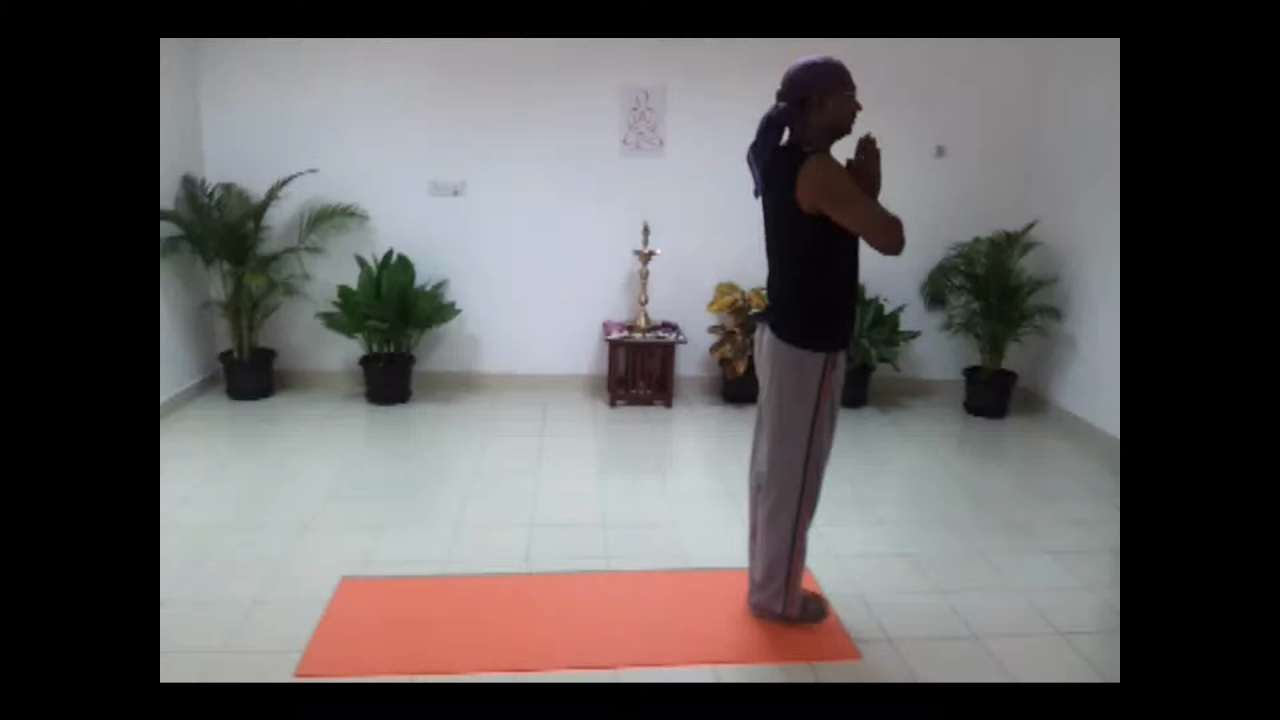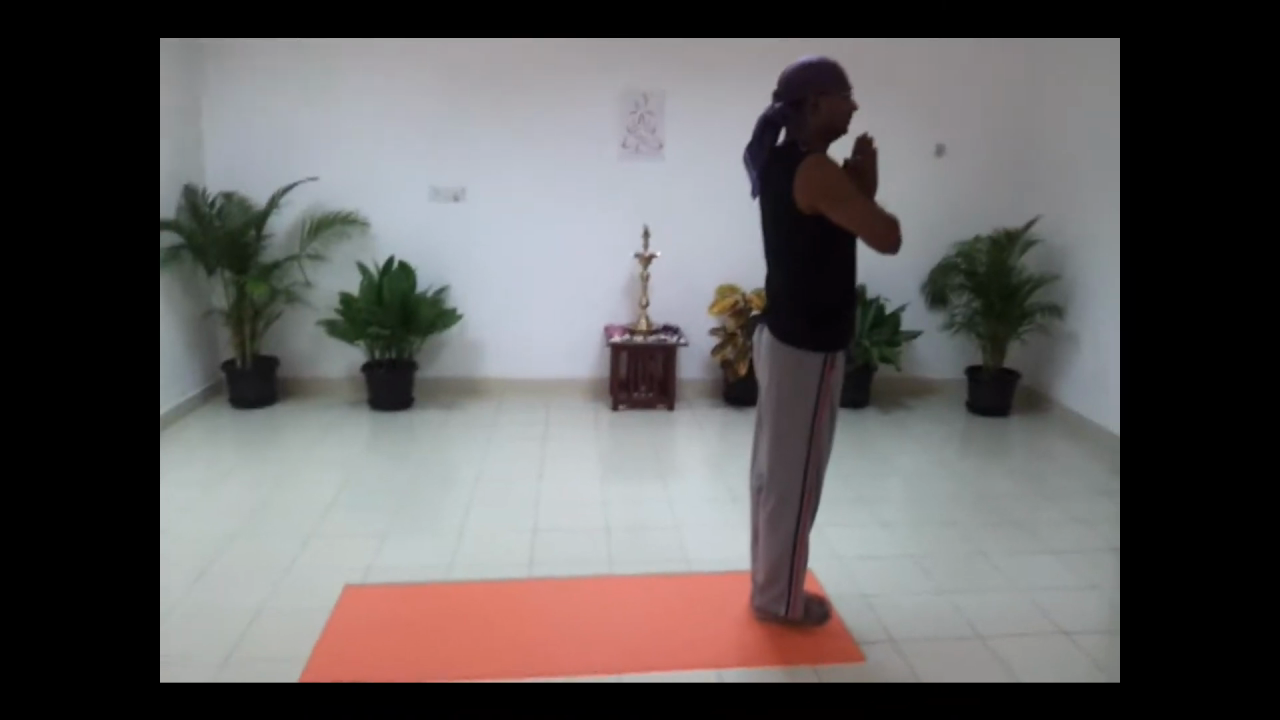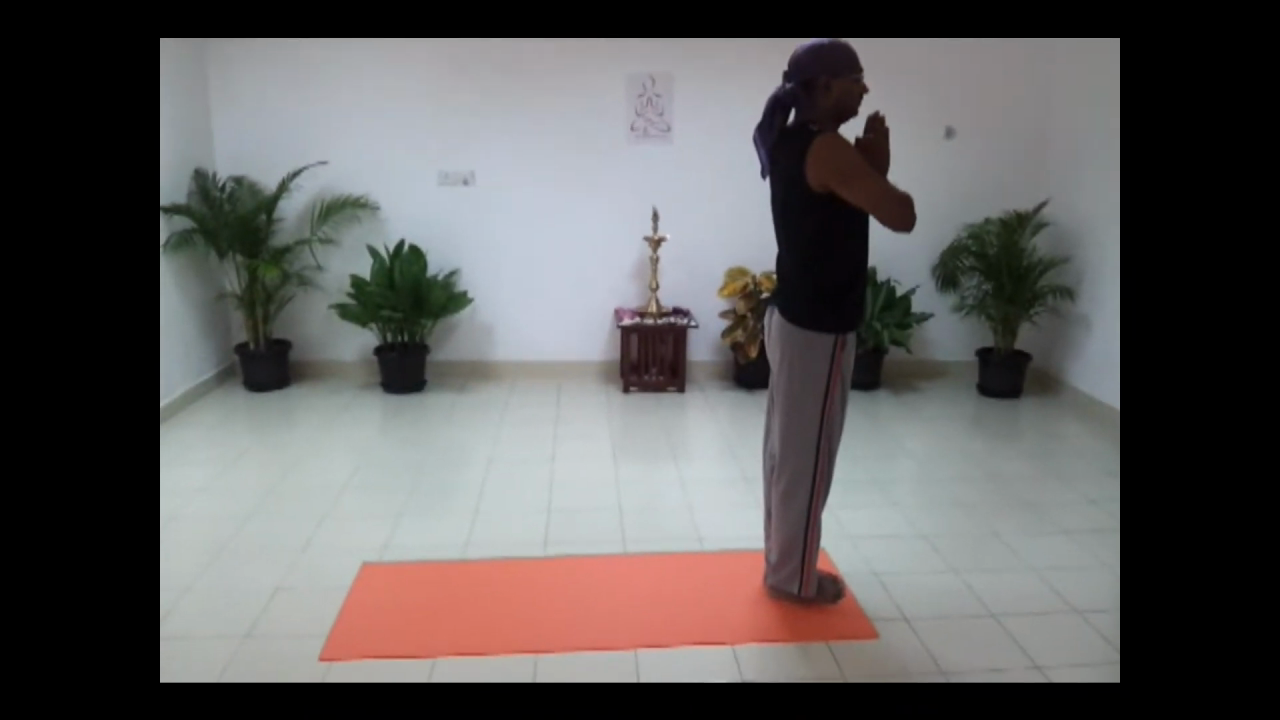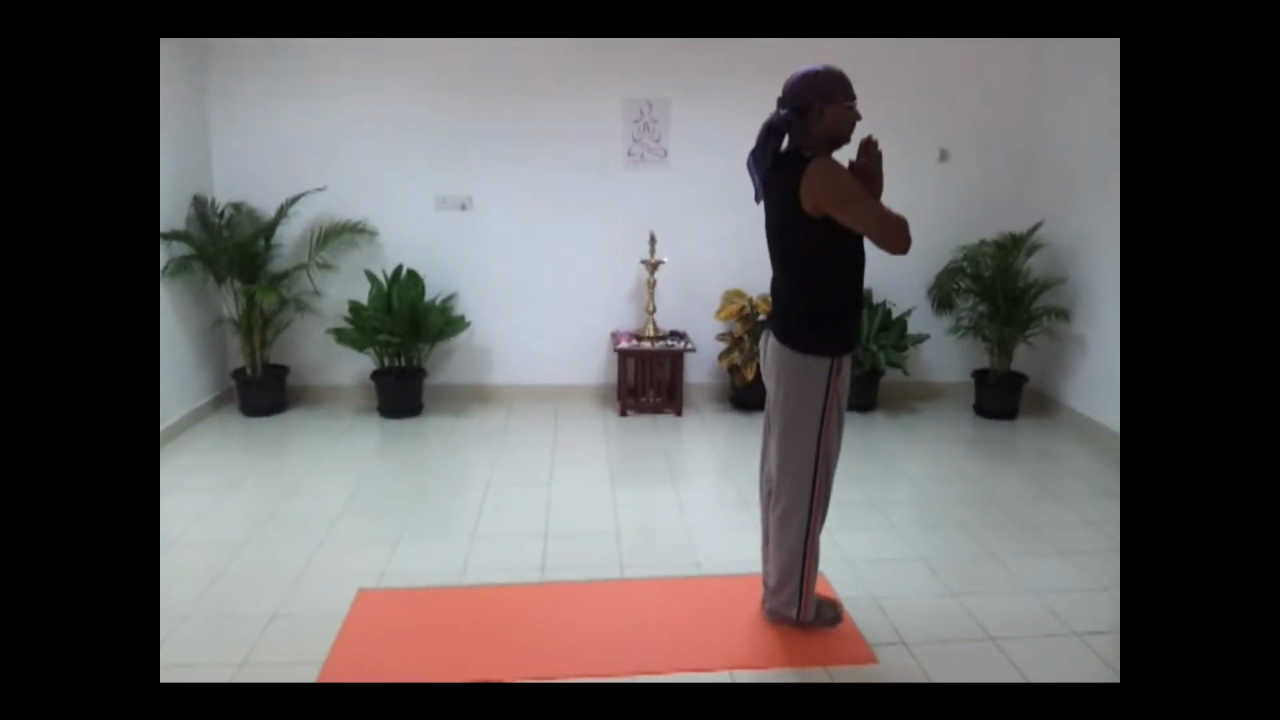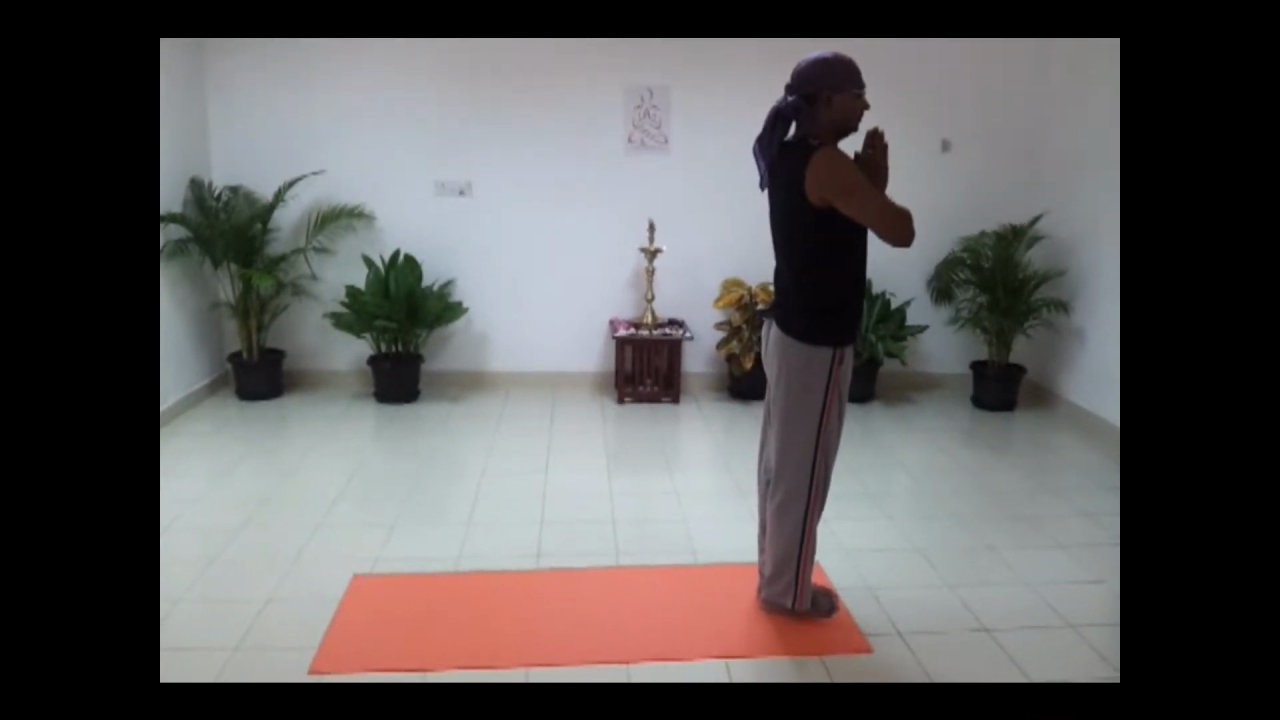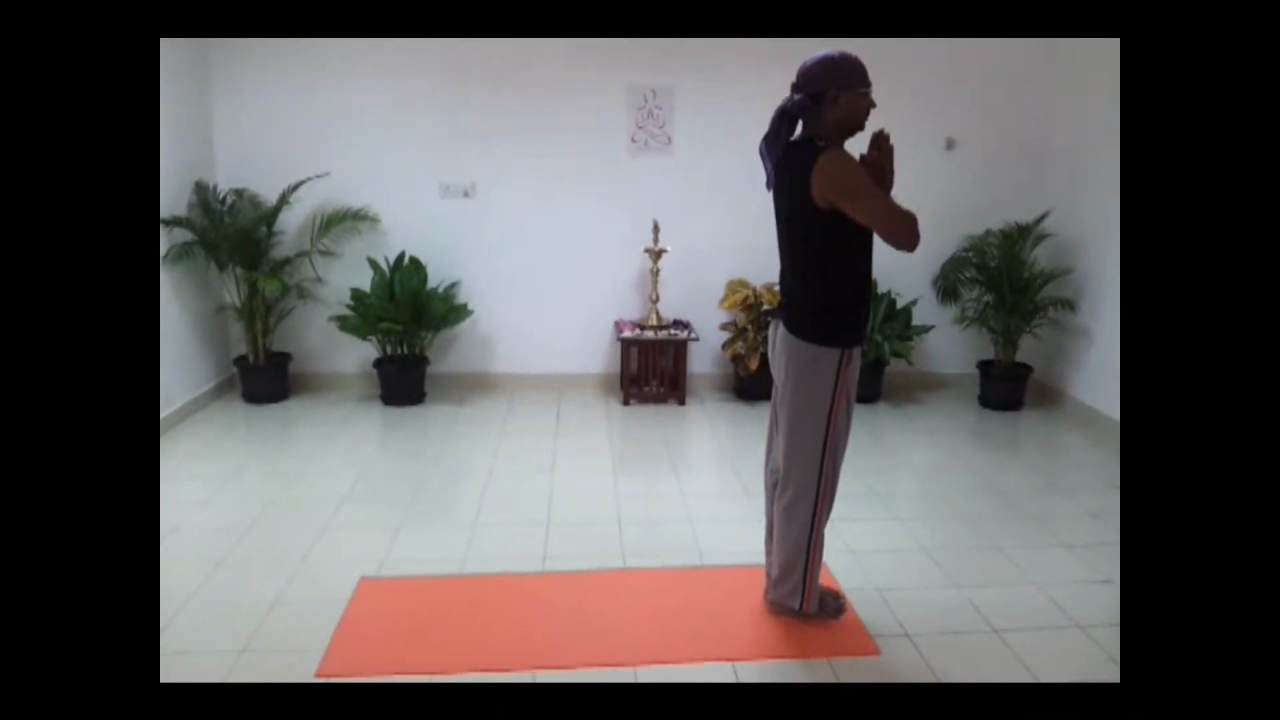
dt=0.7s
person 1, frame 1
left shoulder: (785, 162)
right shoulder: (818, 172)
left elbow: (835, 226)
right elbow: (891, 238)
left wrist: (859, 191)
right wrist: (868, 189)
left hip: (783, 336)
right hip: (809, 347)
left knee: (774, 468)
right knee: (794, 474)
left ankle: (768, 580)
right ankle: (777, 595)
person 1, frame 2
left shoulder: (782, 162)
right shoulder: (816, 171)
left elbow: (832, 227)
right elbow: (887, 237)
left wrist: (857, 188)
right wrist: (866, 188)
left hip: (782, 335)
right hip: (807, 347)
left knee: (776, 469)
right knee: (794, 475)
left ankle: (772, 583)
right ankle: (780, 598)
person 1, frame 3
left shoulder: (793, 143)
right shoulder: (827, 150)
left elbow: (847, 203)
right elbow: (902, 215)
left wrist: (868, 168)
right wrist: (878, 167)
left hip: (792, 317)
right hip: (818, 328)
left knee: (788, 450)
right knee: (806, 455)
left ankle: (784, 562)
right ankle: (794, 577)
person 1, frame 4
left shoulder: (786, 169)
right shoulder: (822, 175)
left elbow: (838, 230)
right elbow: (897, 238)
left wrist: (861, 192)
right wrist: (872, 191)
left hip: (788, 341)
right hip: (814, 352)
left knee: (785, 474)
right knee: (804, 480)
left ankle: (783, 586)
right ankle: (792, 601)
person 1, frame 5
left shoulder: (791, 157)
right shoulder: (827, 165)
left elbow: (842, 220)
right elbow: (901, 230)
left wrist: (867, 181)
right wrist: (876, 181)
left hip: (789, 331)
right hip: (817, 342)
left knee: (782, 463)
right knee: (802, 470)
left ankle: (777, 574)
right ankle: (787, 591)
person 1, frame 6
left shoulder: (797, 157)
right shoulder: (833, 166)
right elbow: (905, 235)
left wrist: (872, 185)
right wrist: (883, 186)
left hip: (796, 332)
right hip: (823, 344)
left knee: (789, 465)
right knee: (809, 472)
left ankle: (785, 577)
right ankle: (794, 593)
